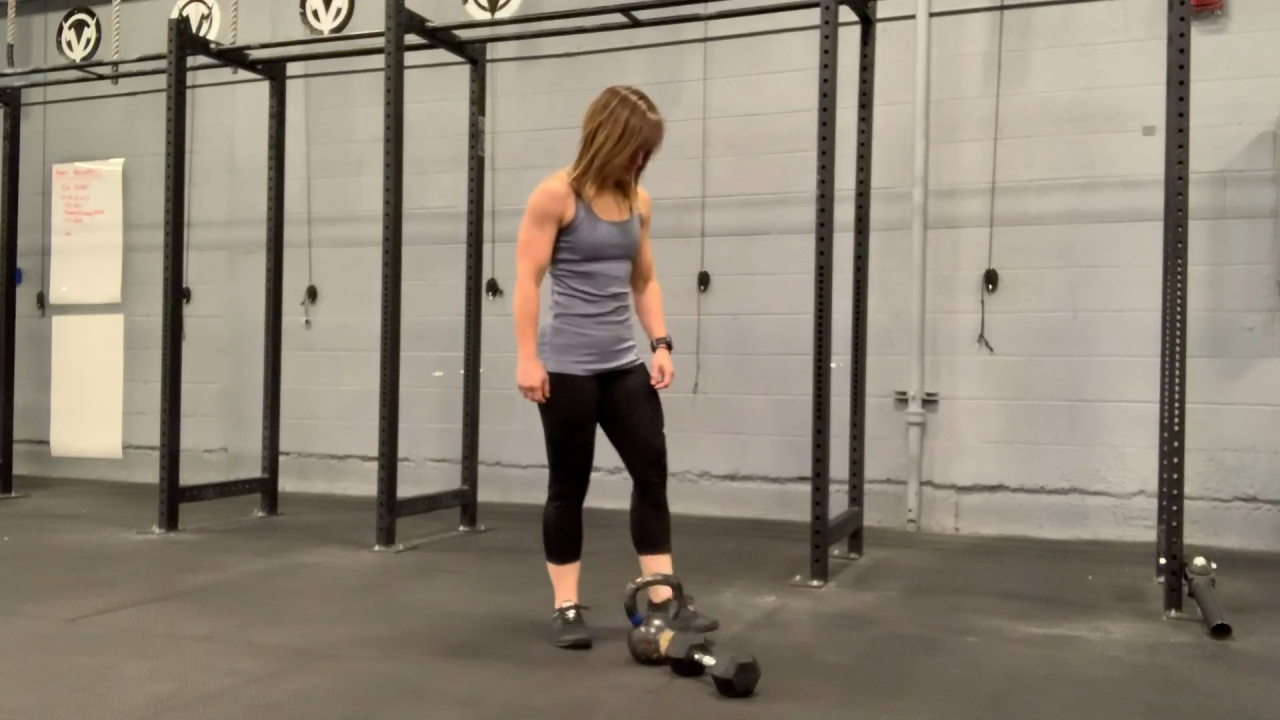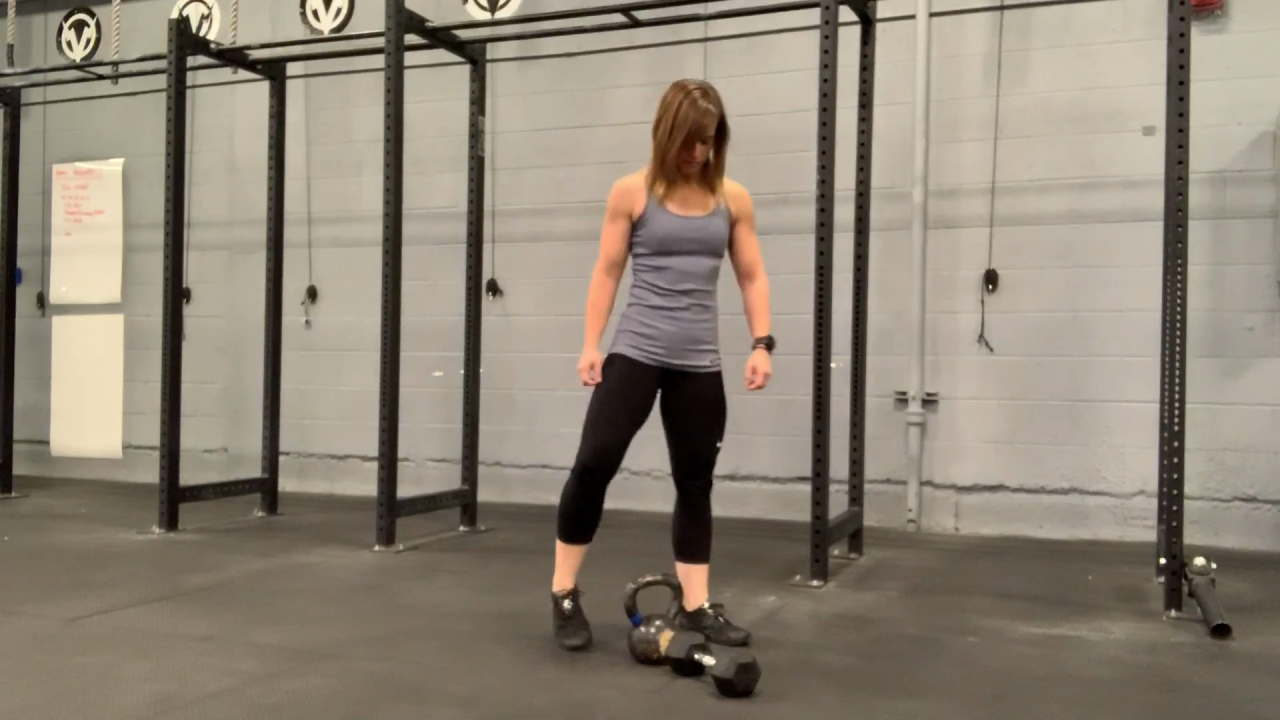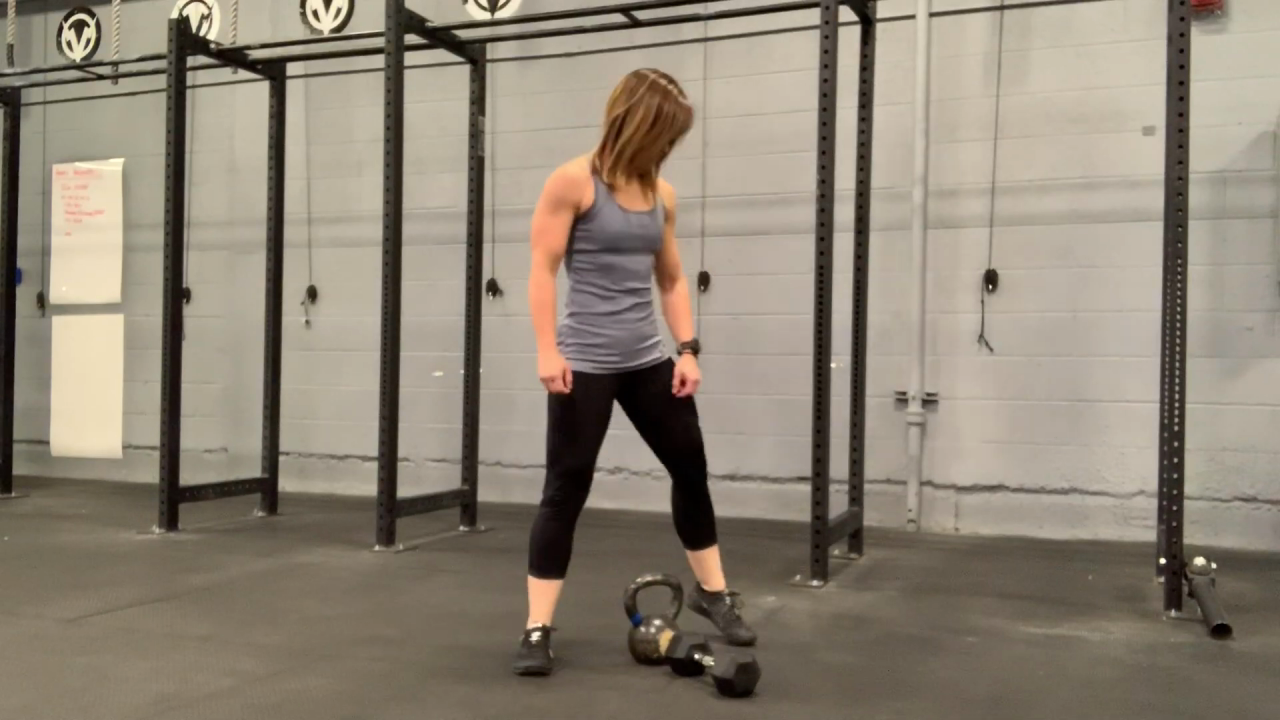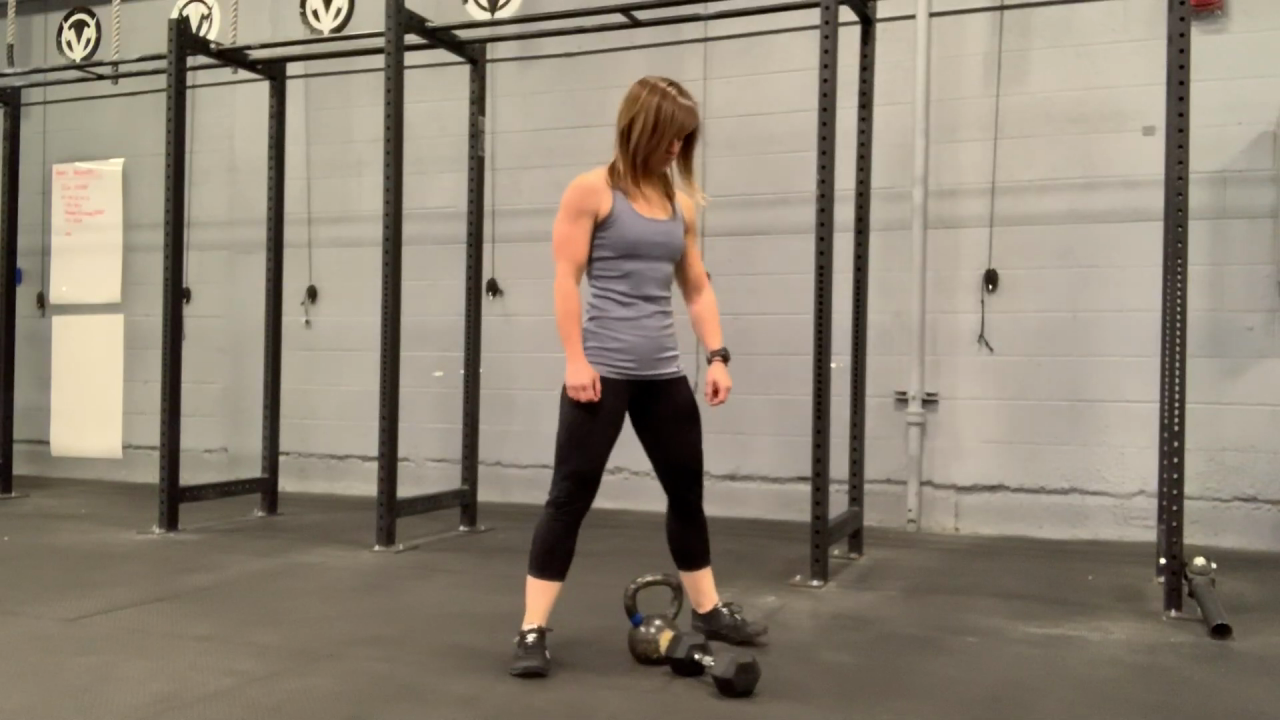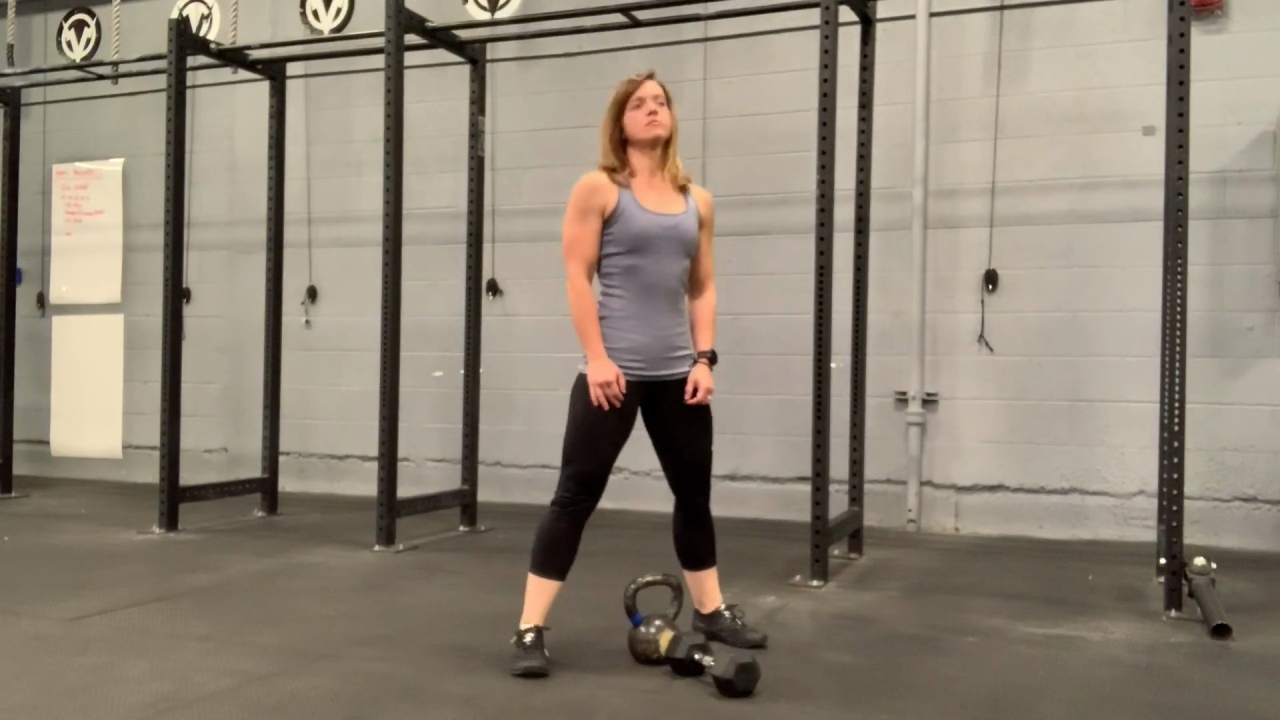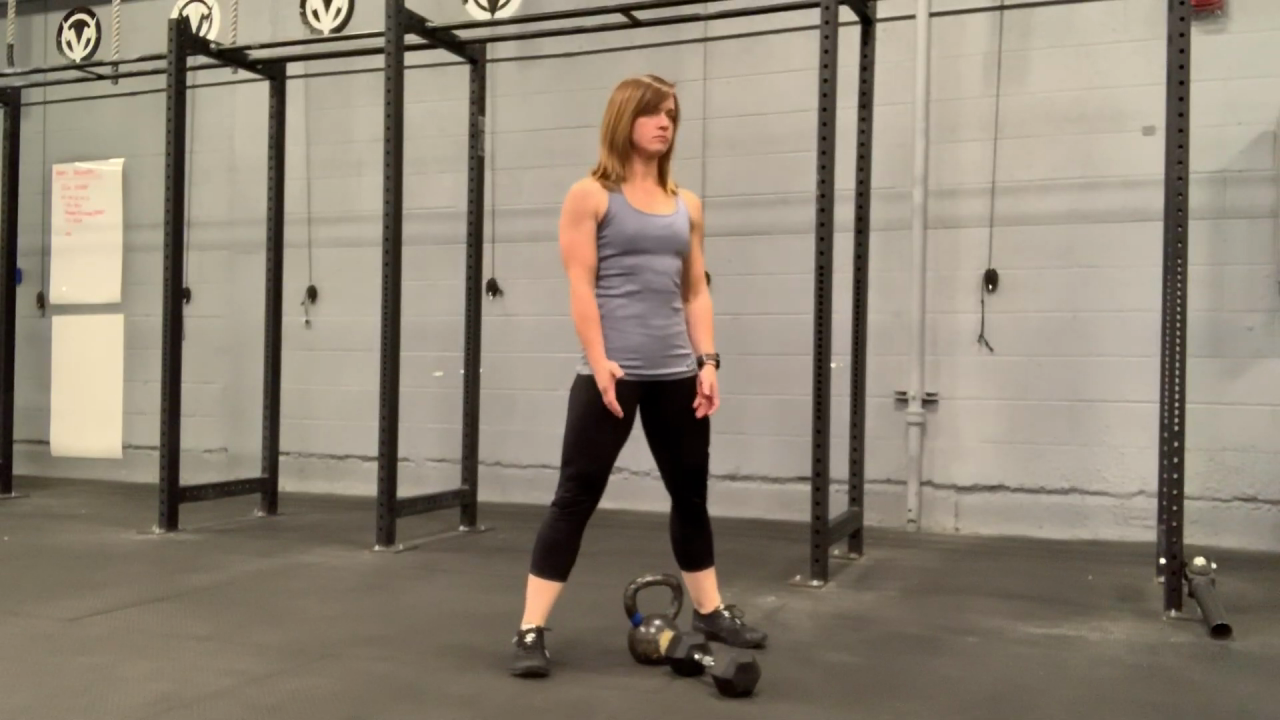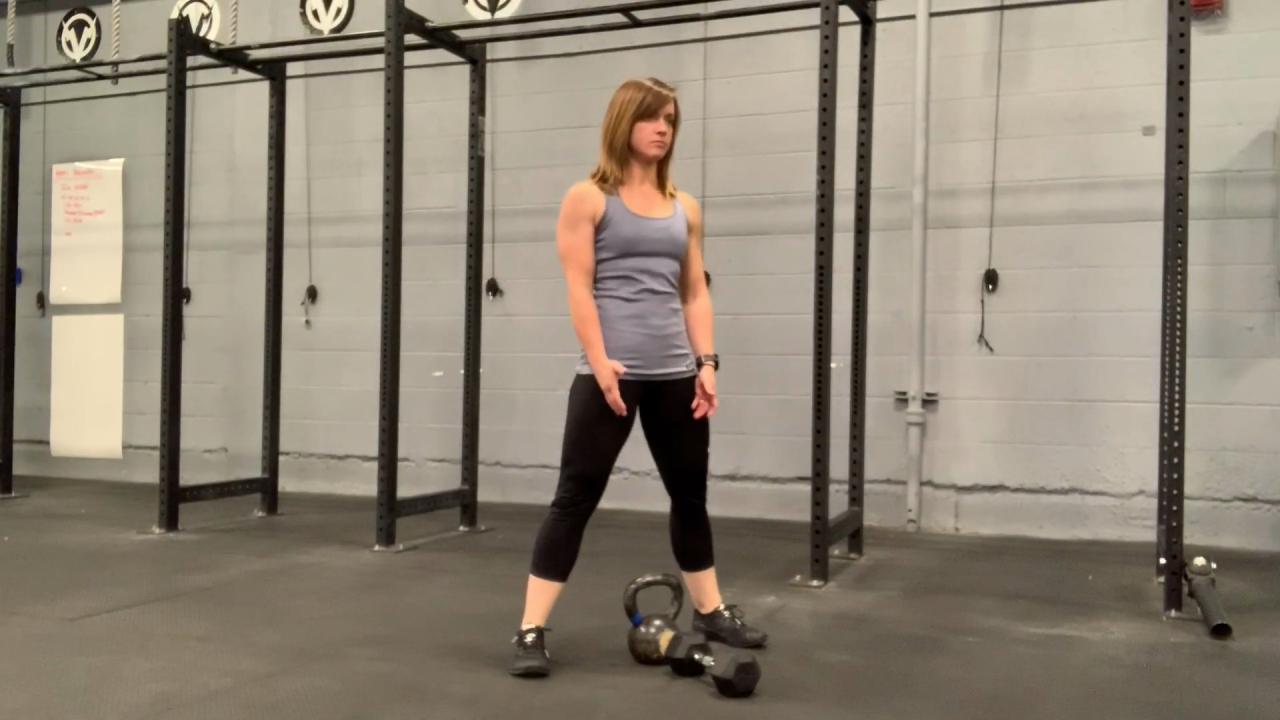
dt=0.7s
person 1, frame 1
left shoulder: (636, 200)
right shoulder: (555, 196)
right elbow: (527, 280)
left wrist: (660, 344)
right wrist: (527, 357)
left hip: (623, 362)
right hip: (567, 366)
left knee: (652, 474)
right knee: (569, 486)
left ankle: (661, 597)
right ankle: (566, 606)
person 1, frame 2
left shoulder: (733, 198)
right shoulder: (632, 192)
left elbow: (752, 277)
right elbow: (607, 272)
left wrist: (761, 344)
right wrist: (590, 343)
left hip: (699, 363)
right hip: (636, 351)
left knee: (696, 484)
right knee: (594, 463)
left ankle: (697, 605)
right ankle: (564, 592)
person 1, frame 3
left shoulder: (661, 195)
right shoulder: (573, 182)
right elbow: (543, 270)
left wrist: (688, 348)
right wrist: (547, 350)
left hip: (648, 359)
right hip: (585, 362)
left knee: (691, 467)
right knee: (566, 491)
left ankle: (712, 590)
right ankle: (537, 629)
person 1, frame 4
left shoulder: (682, 203)
right shoulder: (591, 190)
left elbow: (697, 288)
right elbow: (567, 278)
left wrist: (717, 356)
right wrist: (575, 360)
left hip: (664, 372)
right hip: (604, 368)
left knee: (687, 490)
right knee: (570, 494)
left ankle: (708, 609)
right ankle: (532, 630)
person 1, frame 5
left shoulder: (697, 199)
right shoulder: (598, 189)
left elbow: (703, 287)
right elbow: (579, 278)
left wrist: (704, 359)
right wrist: (596, 358)
left hip: (677, 372)
right hip: (614, 369)
left knee: (694, 492)
right knee: (576, 495)
left ankle: (711, 611)
right ankle: (529, 630)
person 1, frame 6
left shoulder: (686, 204)
right shoulder: (590, 194)
left elbow: (696, 290)
right elbow: (581, 284)
left wrist: (708, 362)
right wrist: (597, 362)
left hip: (676, 373)
right hip: (613, 370)
left knee: (691, 494)
right knee: (576, 496)
left ankle: (710, 610)
right ankle: (531, 630)
person 1, frame 7
left shoulder: (684, 207)
right shoulder: (588, 198)
left elbow: (695, 292)
right elbow: (579, 287)
left wrist: (706, 362)
right wrist: (599, 363)
left hip: (676, 373)
right hip: (611, 371)
left knee: (690, 494)
right knee: (576, 497)
left ankle: (712, 611)
right ankle: (531, 632)
